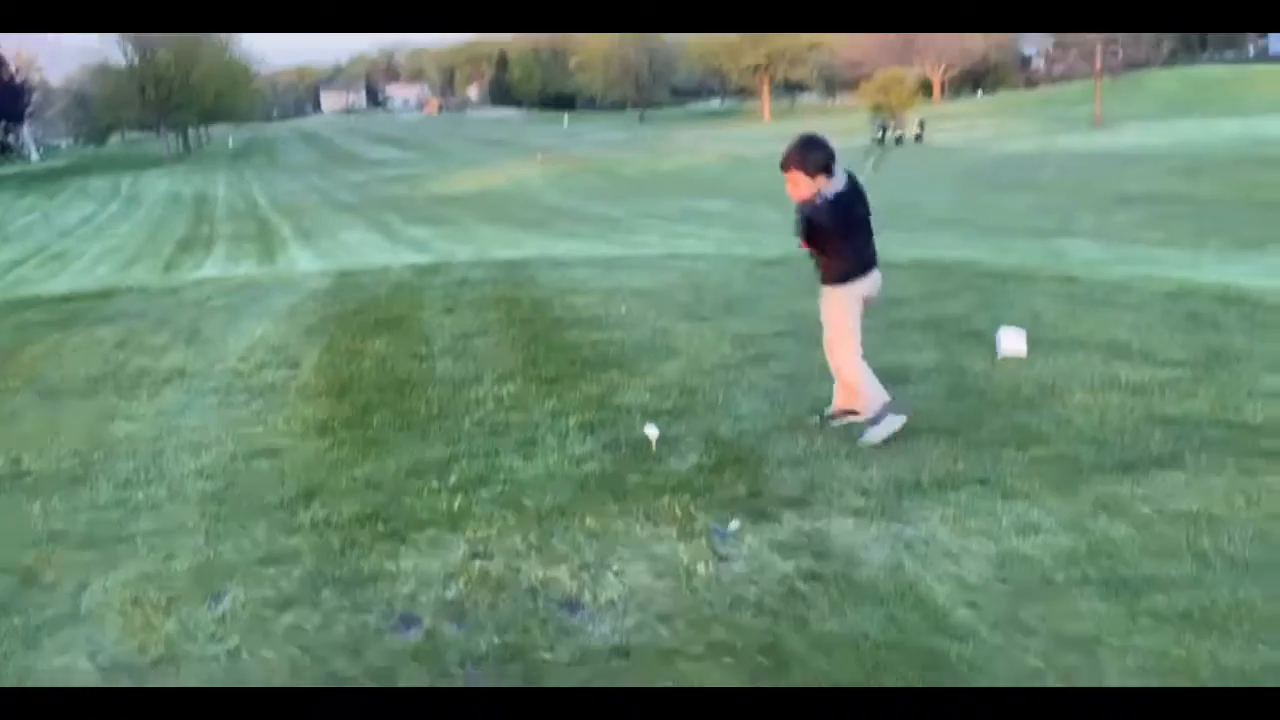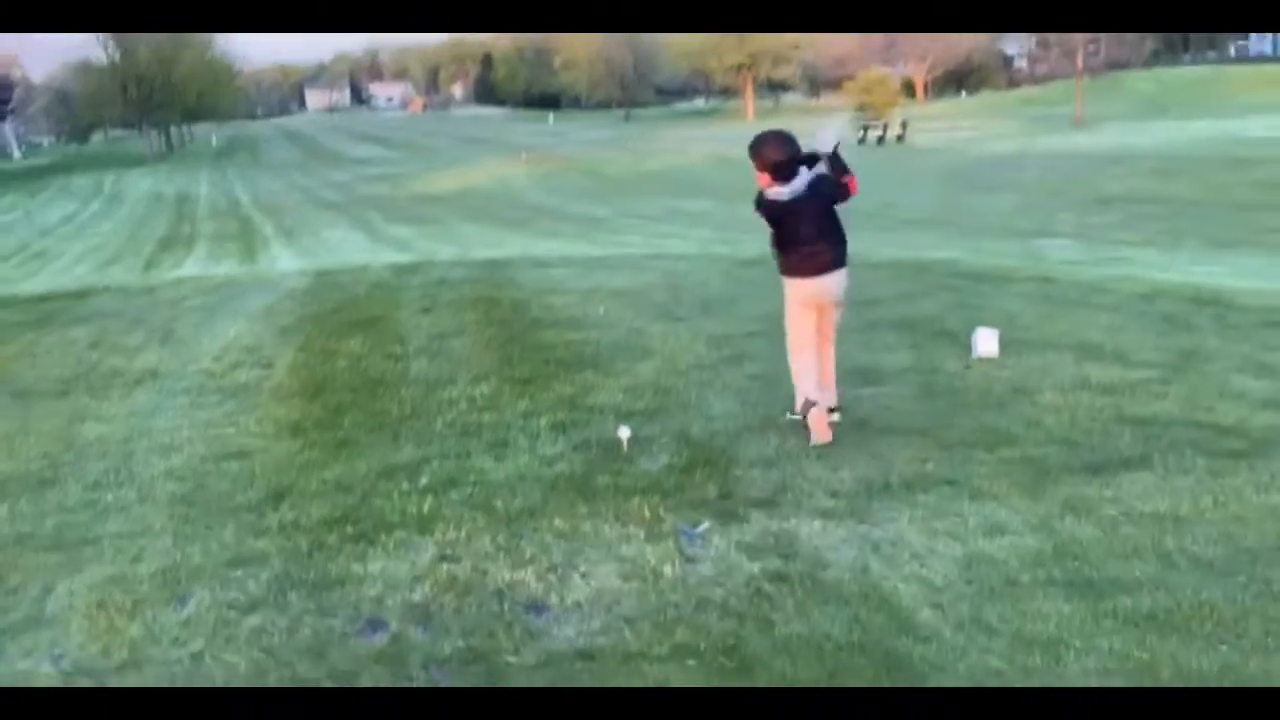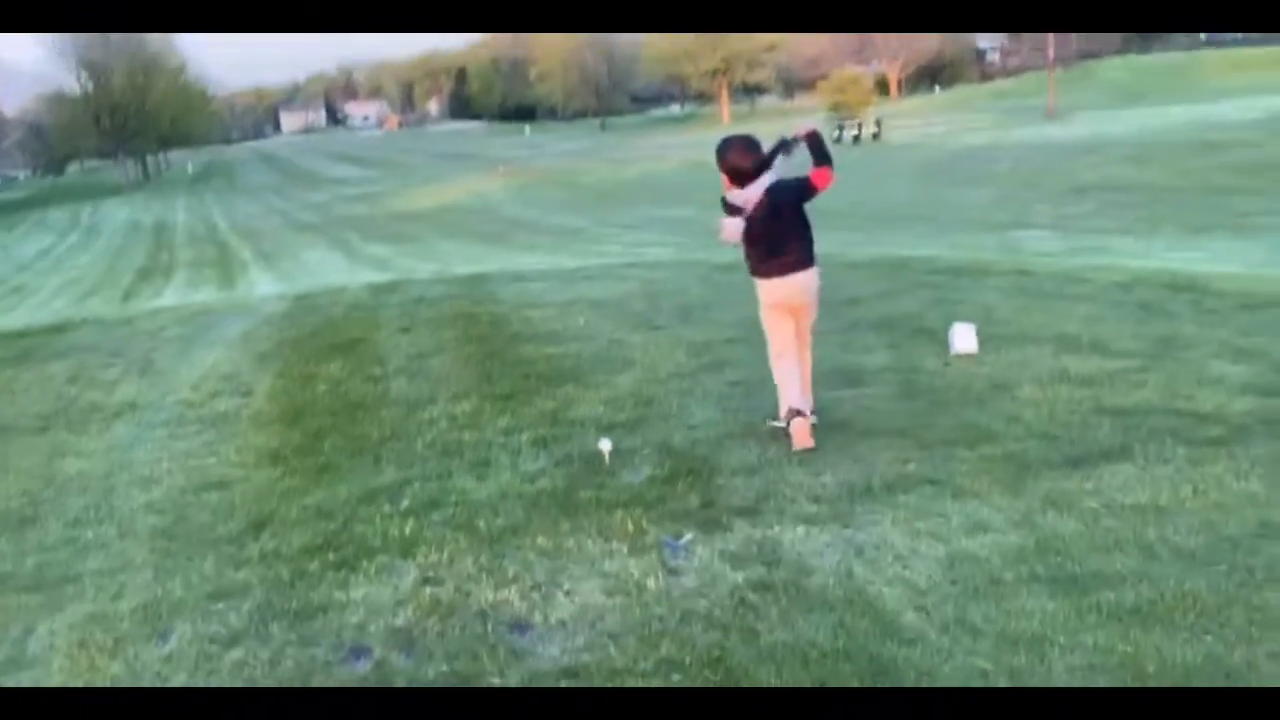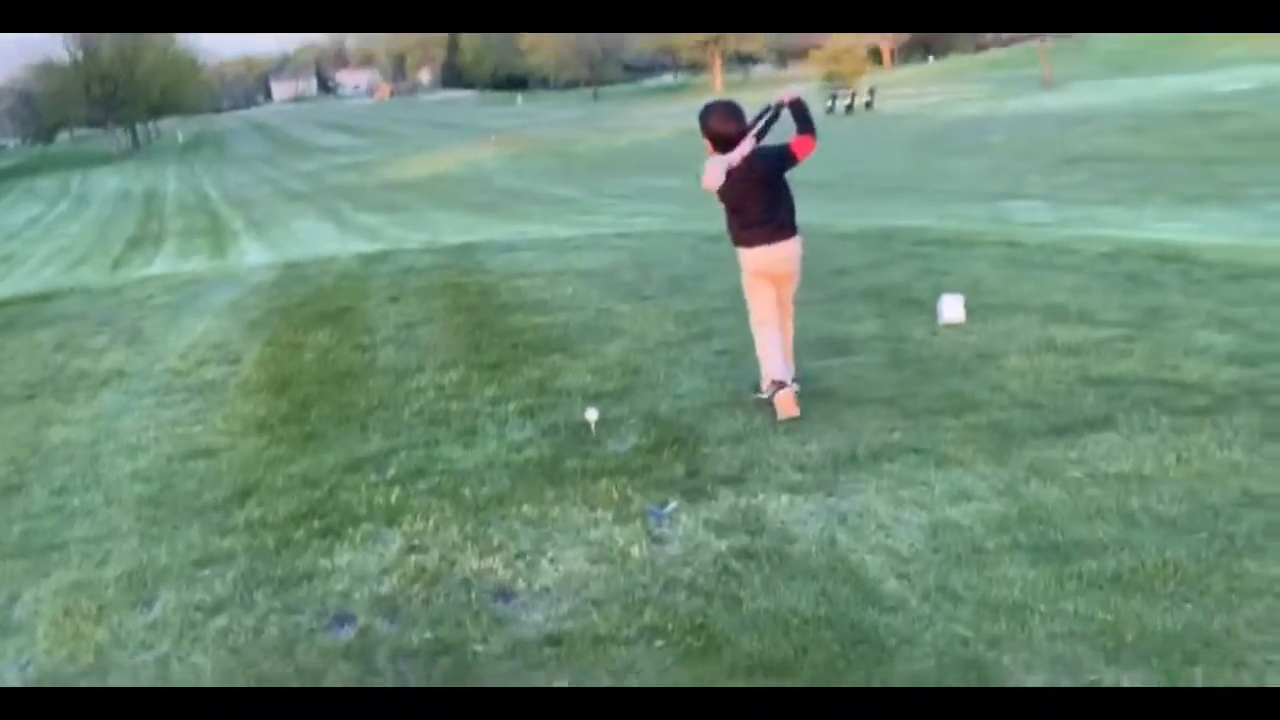
dt=0.2s
person 1, frame 1
left shoulder: (815, 215)
right shoulder: (849, 185)
left elbow: (809, 241)
left hip: (842, 285)
right hip: (865, 275)
left knee: (844, 351)
right knee: (838, 343)
left ankle: (880, 410)
right ankle: (847, 404)
person 1, frame 2
left shoulder: (767, 204)
right shoulder: (824, 184)
right elbow: (850, 184)
left wrist: (814, 157)
right wrist: (831, 155)
left hip: (801, 283)
right hip: (835, 275)
left knee: (801, 347)
right knee: (825, 341)
left ankle: (811, 404)
right ankle: (825, 402)
person 1, frame 3
left shoulder: (731, 205)
right shoulder: (786, 192)
left elbow: (757, 177)
right elbow: (825, 172)
left wrist: (787, 142)
right wrist: (812, 137)
left hip: (770, 285)
right hip: (804, 277)
left knee: (781, 352)
right knee: (801, 344)
left ankle: (793, 412)
right ankle: (802, 406)
person 1, frame 4
left shoulder: (713, 170)
right shoulder: (765, 160)
left elbow: (741, 146)
right elbow: (807, 140)
left wrist: (774, 109)
right wrist: (795, 104)
left hip: (752, 255)
right hip: (786, 246)
left knee: (764, 322)
right knee: (783, 313)
left ankle: (777, 383)
right ankle: (784, 377)
